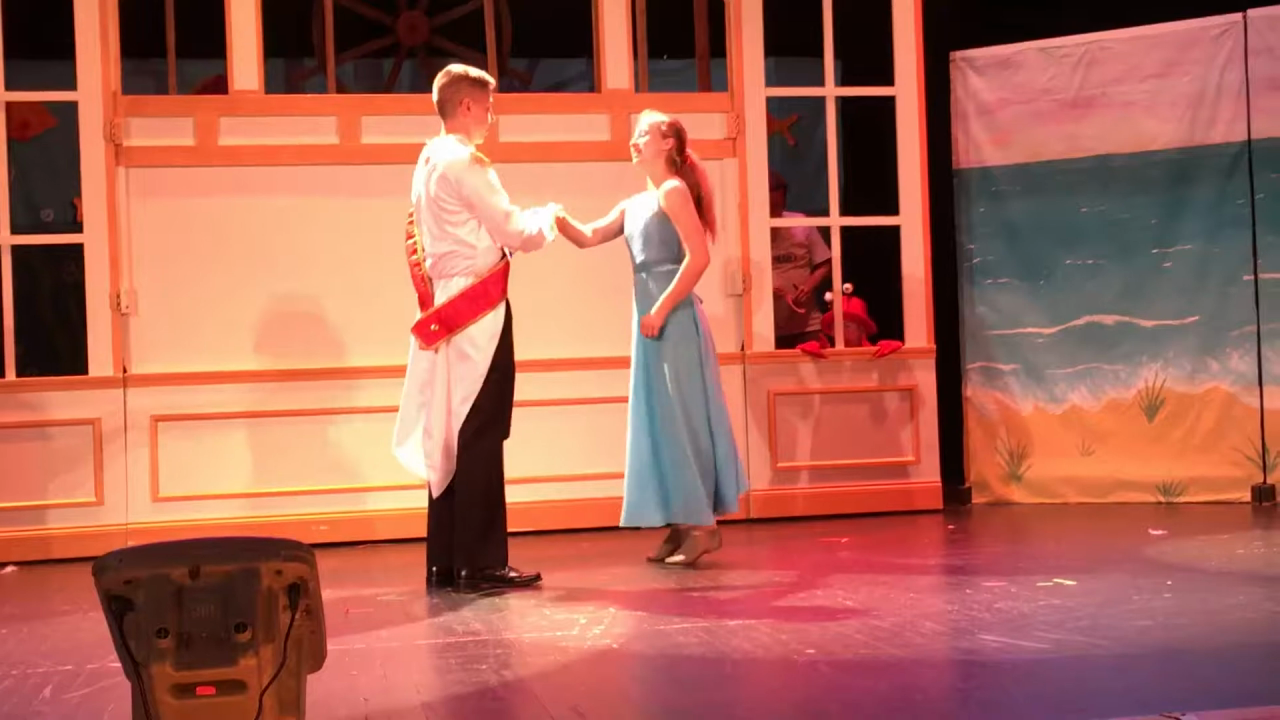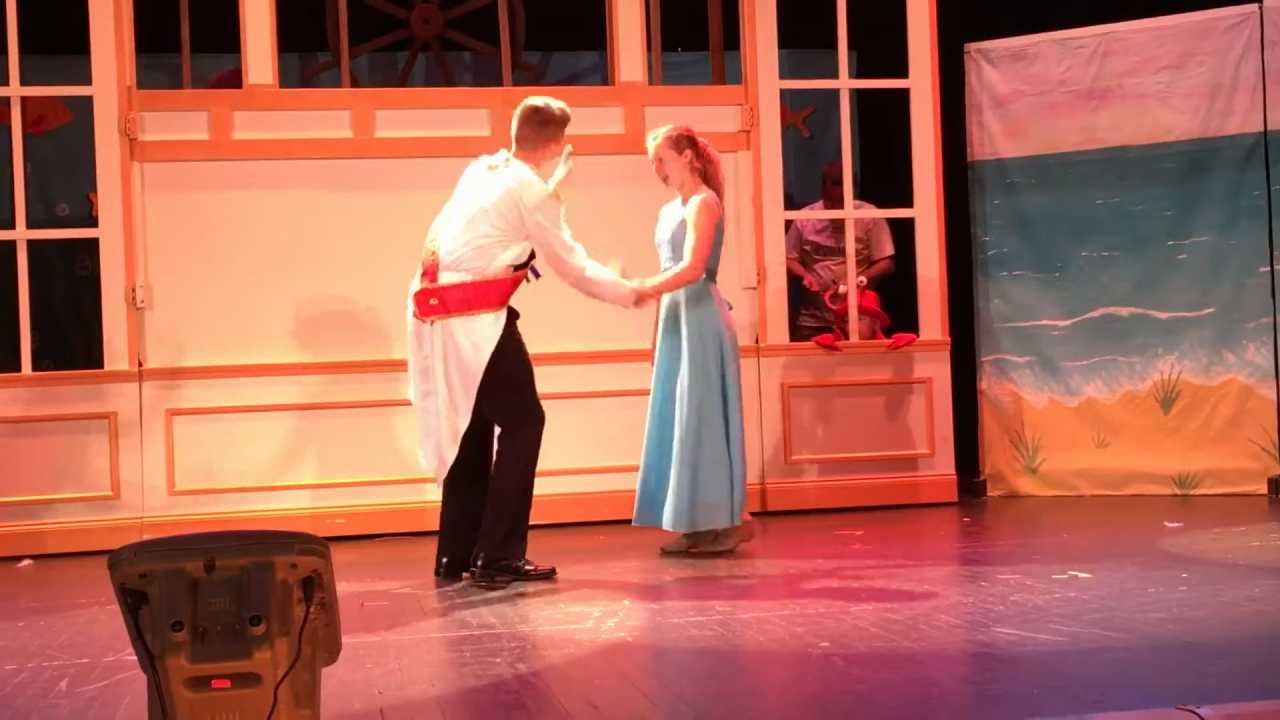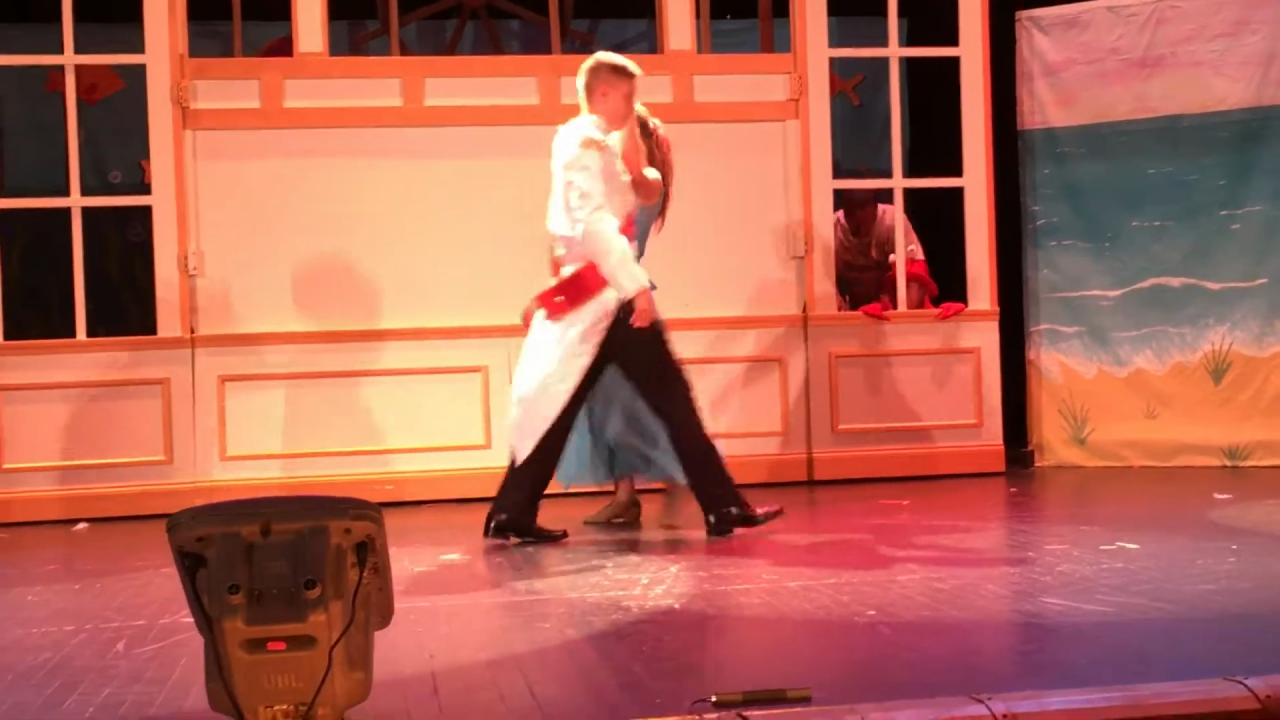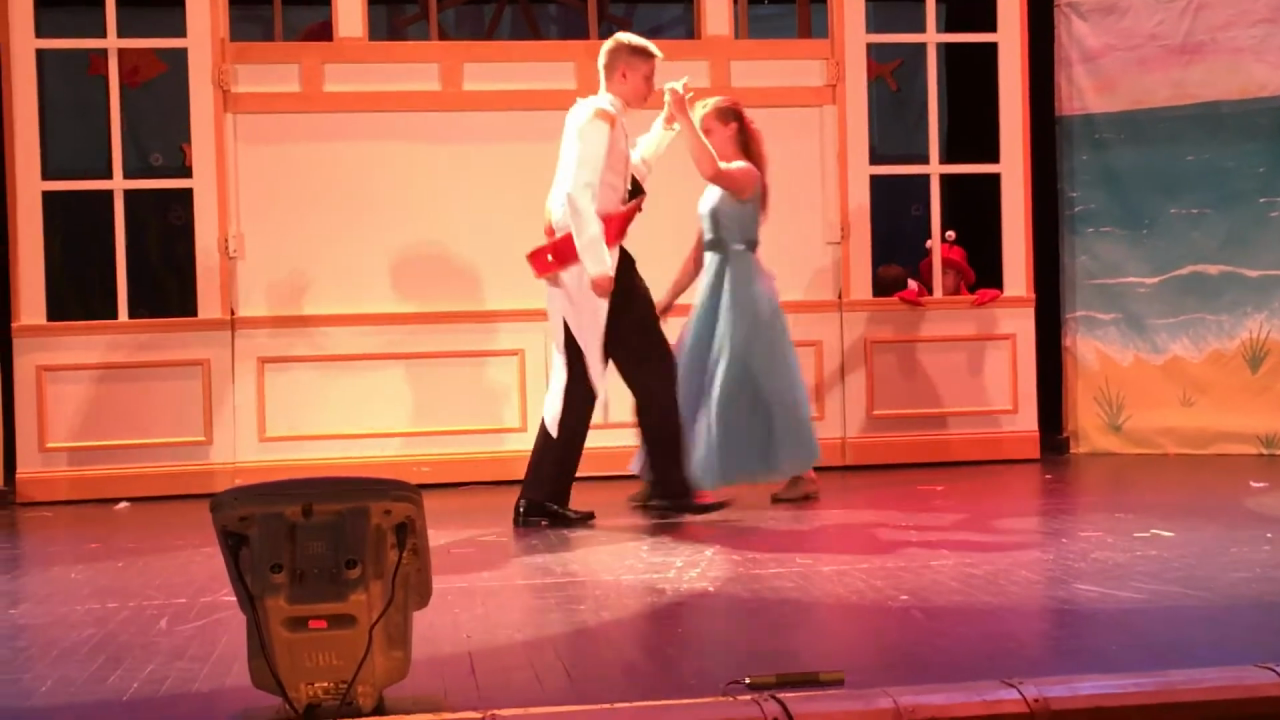
dt=1s
person 1, frame 1
left shoulder: (430, 160)
right shoulder: (465, 161)
right elbow: (514, 234)
left wrist: (527, 218)
right wrist: (547, 216)
left hip: (448, 309)
right hip: (475, 310)
left knee: (450, 435)
right knee: (481, 436)
left ankle: (446, 562)
right ankle: (480, 563)
person 1, frame 2
left shoulder: (485, 169)
right shoulder: (532, 192)
right elbow: (572, 267)
left wrist: (555, 182)
right wrist: (627, 293)
left hip: (445, 312)
right hip: (476, 316)
left knee: (468, 429)
right knee: (521, 425)
left ankle: (455, 554)
right ankle: (499, 557)
person 1, frame 3
left shoulder: (579, 142)
right shoulder: (588, 146)
right elbow: (596, 225)
right wrist: (636, 284)
left hip: (587, 290)
right hip: (605, 293)
left knee: (558, 403)
right knee: (667, 393)
left ankle: (512, 514)
right ankle: (723, 505)
person 1, frame 4
left shoulder: (605, 120)
right shoulder: (598, 118)
left elbow: (629, 170)
right elbow: (579, 192)
left wrist: (667, 124)
right wrist: (600, 264)
left hip: (587, 262)
right hip: (594, 261)
left knee: (579, 381)
right knee: (651, 367)
left ankle: (541, 499)
right ankle: (671, 488)
person 2, frame 1
left shoulder: (674, 191)
right shoulder: (634, 204)
left elbow: (699, 257)
right elbow: (589, 237)
left wrist: (661, 310)
right wrist: (560, 220)
left hip: (674, 316)
right hip: (650, 314)
left knee: (682, 416)
right knee: (656, 420)
left ankle: (702, 524)
right ankle: (680, 525)
person 2, frame 2
left shoulder: (704, 203)
right shoulder: (670, 211)
left elbow: (691, 269)
left wrist: (640, 290)
right wrist: (652, 313)
left hip: (701, 319)
right hip: (675, 319)
left knee: (703, 419)
right knee: (676, 421)
left ankle: (731, 520)
right ankle: (699, 523)
person 2, frame 3
left shoulder: (649, 181)
left elbow: (633, 169)
left knee: (622, 395)
right knee: (598, 397)
left ankle: (676, 478)
right ankle: (626, 495)
person 2, frame 4
left shoulder: (744, 173)
right shoulder: (715, 184)
left elbow: (712, 170)
right elbow: (701, 249)
left wrist: (684, 117)
right wrist: (672, 294)
left hip: (742, 286)
right hip: (716, 286)
left knee: (760, 382)
right knee: (693, 378)
left ankle: (802, 473)
right ankle: (687, 473)
